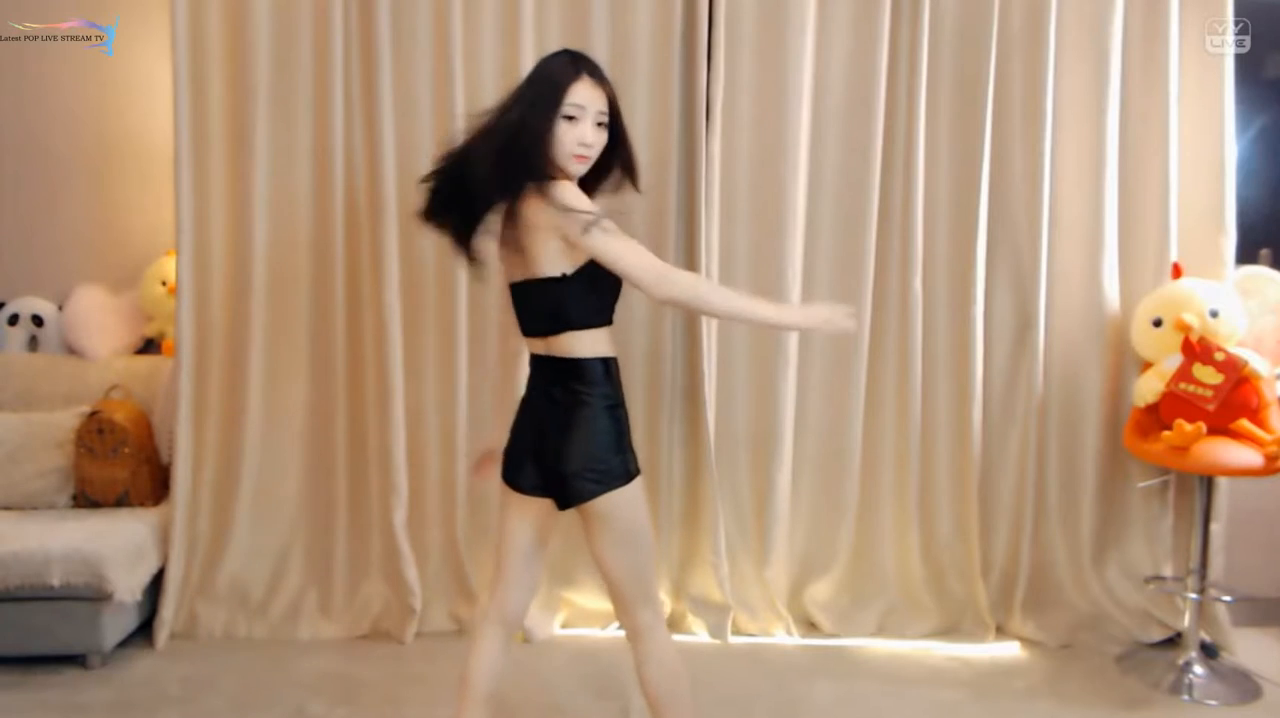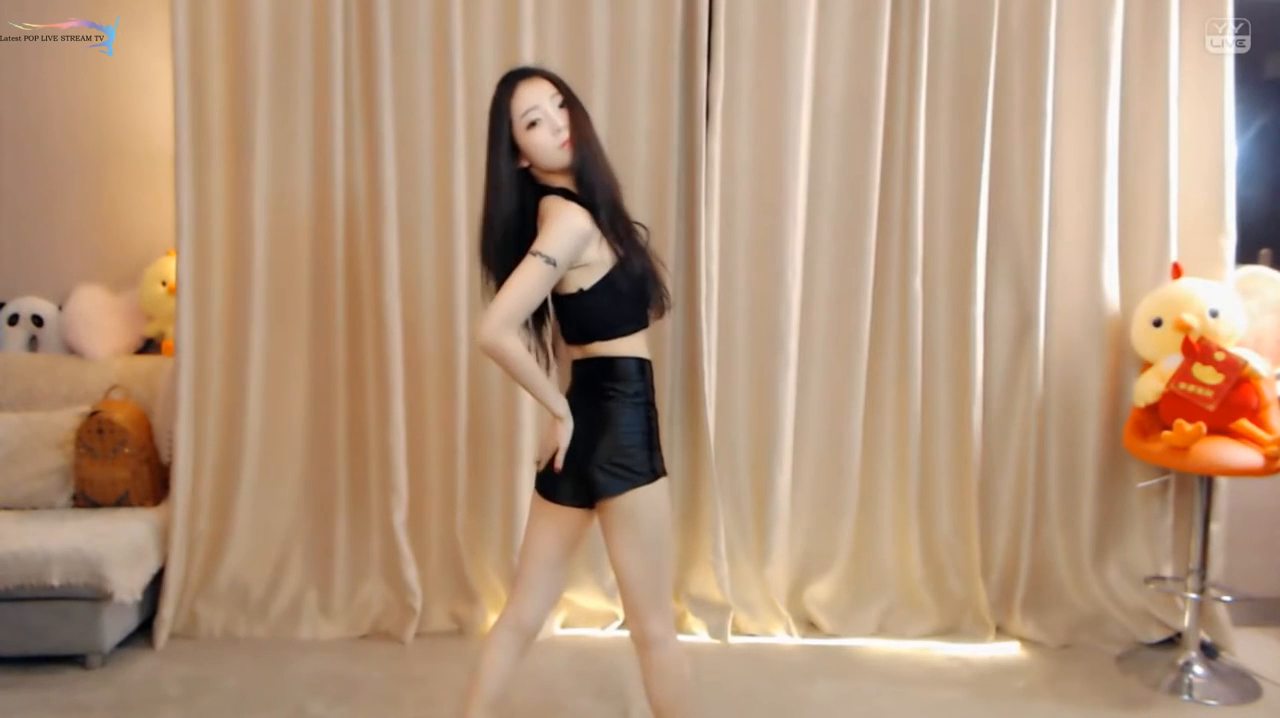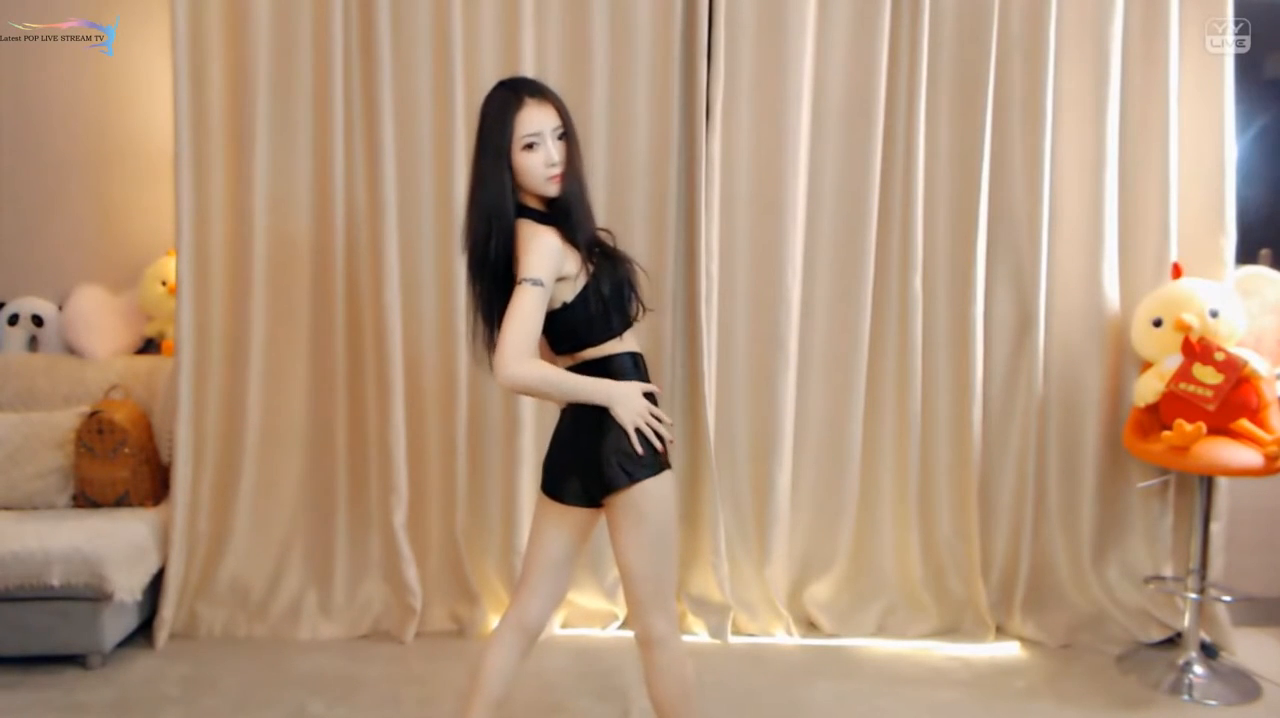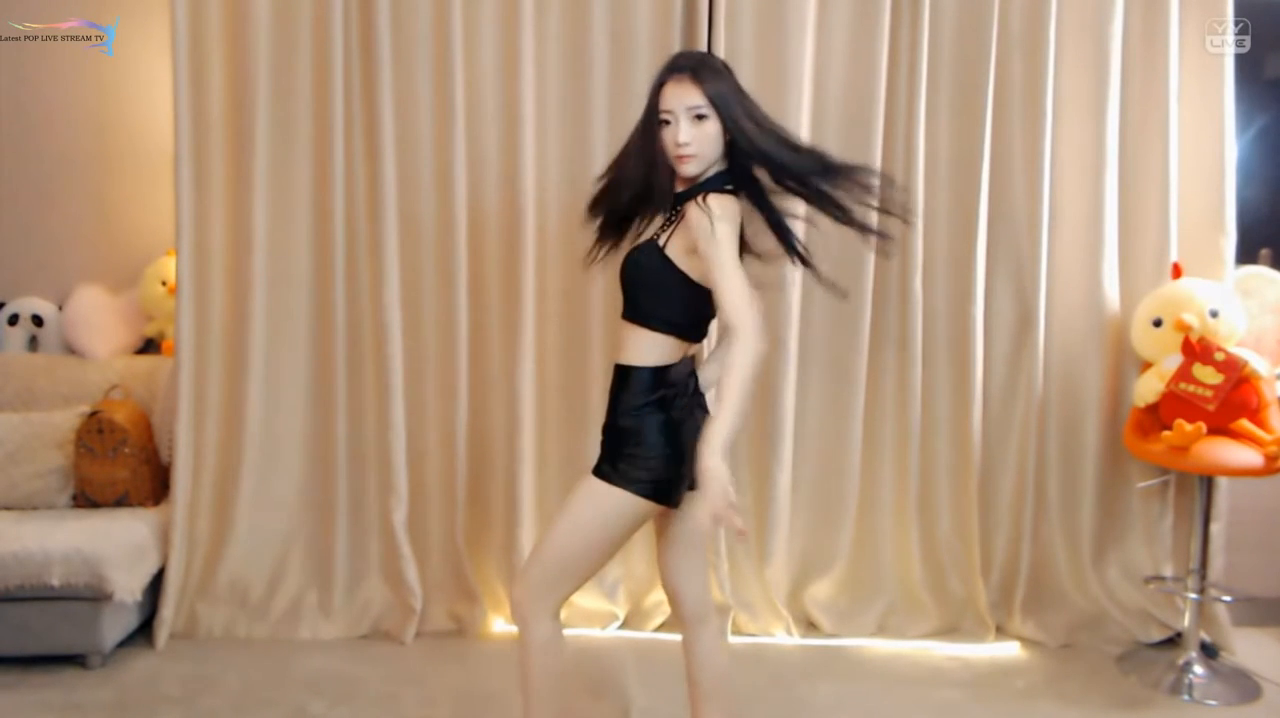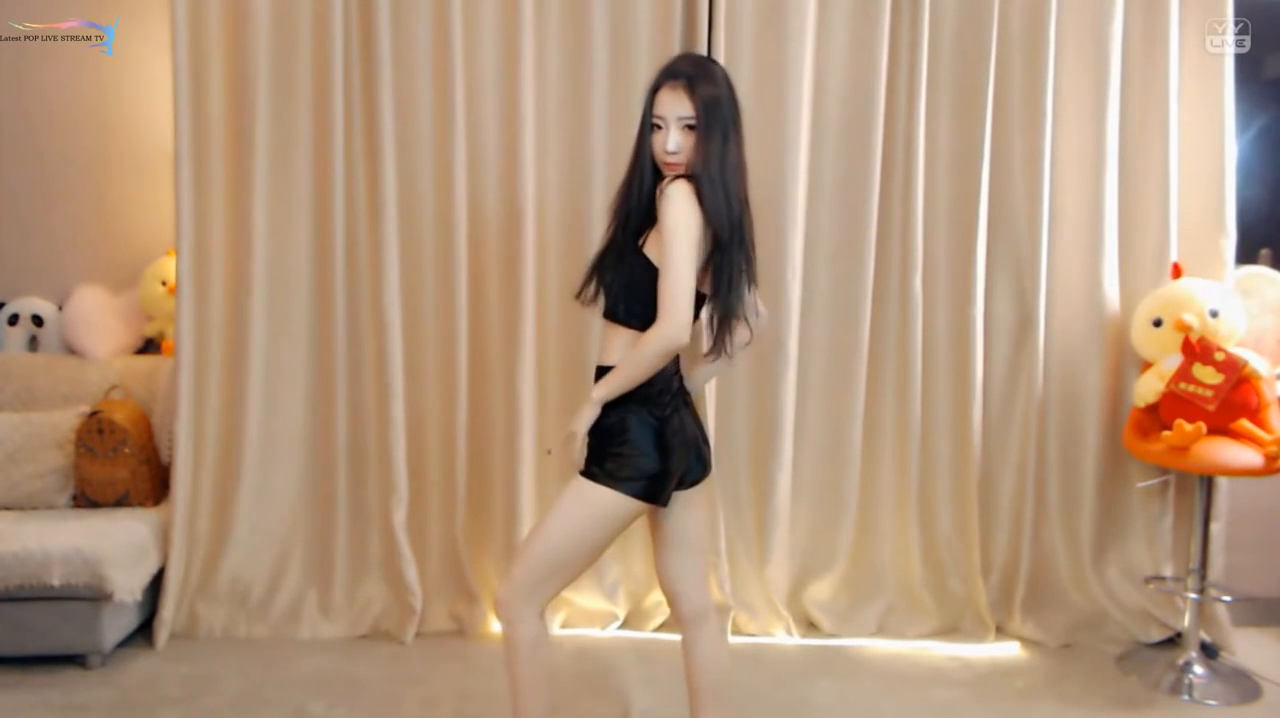
dt=1s
person 1, frame 1
left shoulder: (513, 211)
right shoulder: (554, 200)
right elbow: (663, 282)
right wrist: (787, 312)
left hip: (539, 414)
right hip: (586, 418)
left knee: (501, 610)
right knee: (643, 618)
person 1, frame 2
left shoulder: (570, 211)
right shoulder: (571, 219)
right elbow: (493, 331)
right wrist: (557, 408)
left hip: (586, 422)
right hip: (618, 425)
left knee: (522, 612)
right knee: (653, 626)
person 1, frame 3
left shoulder: (533, 230)
right shoulder: (545, 243)
right elbow: (513, 368)
right wrist: (611, 393)
left hip: (578, 433)
right hip: (618, 427)
left knee: (526, 613)
right knee: (657, 623)
person 1, frame 4
left shoulder: (710, 210)
right shoulder: (696, 207)
left elbow: (744, 324)
right elbow: (748, 321)
left wrist: (711, 446)
right wrist: (701, 387)
left hip: (649, 428)
right hip: (677, 416)
left knee: (533, 595)
right knee: (692, 603)
person 1, frame 5
left shoulder: (678, 197)
right shoulder: (705, 212)
left elbow: (673, 330)
right elbow: (750, 316)
left wrist: (596, 401)
right wrist: (687, 374)
left hip: (636, 433)
right hip: (671, 425)
left knee: (516, 598)
right knee: (693, 602)
